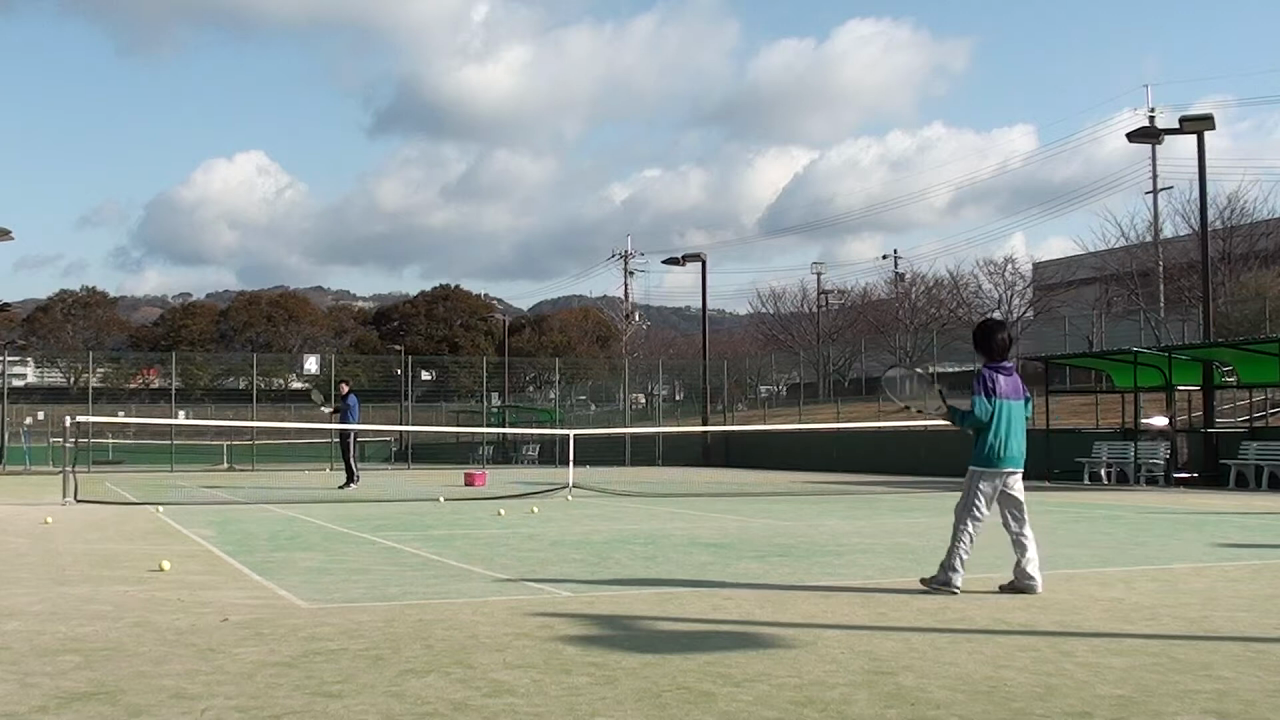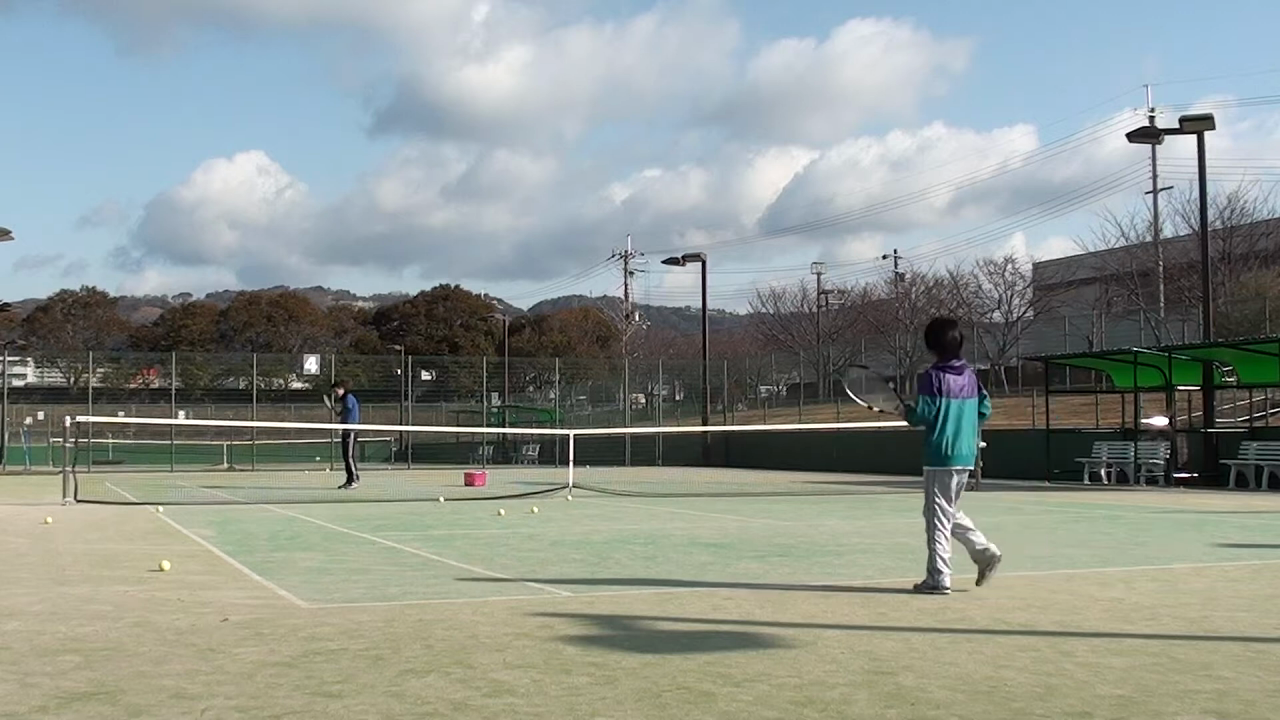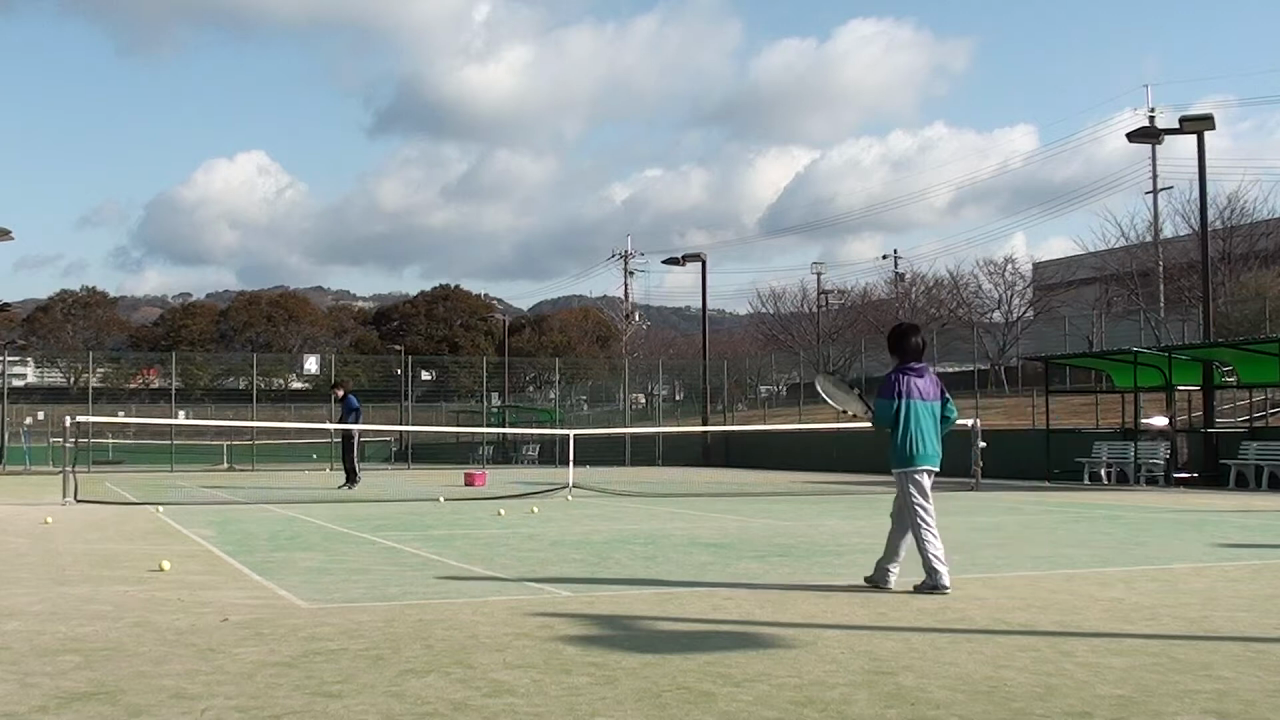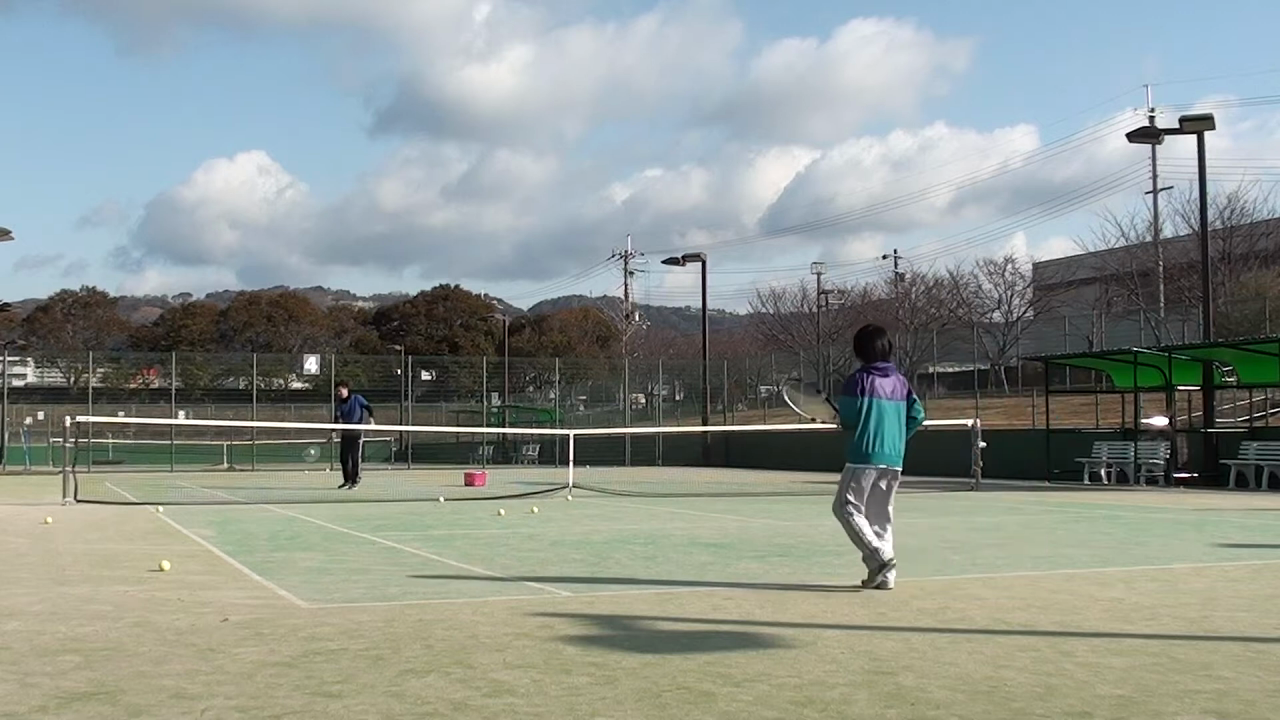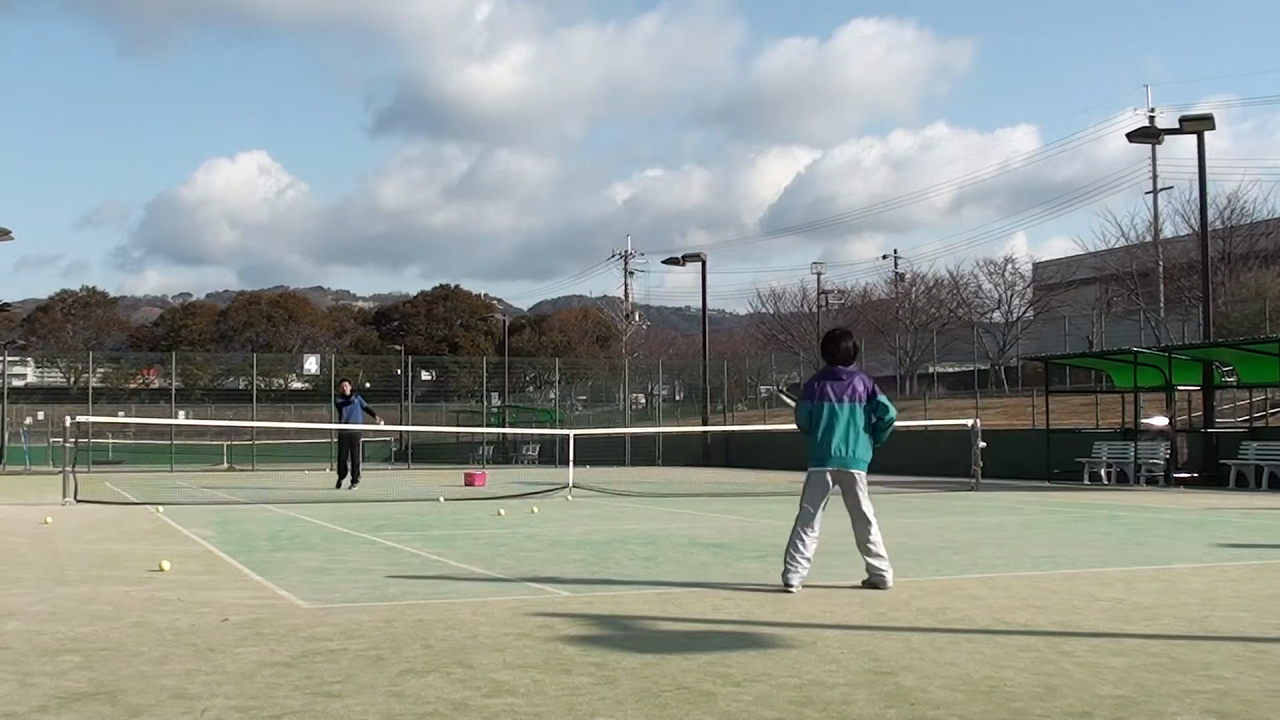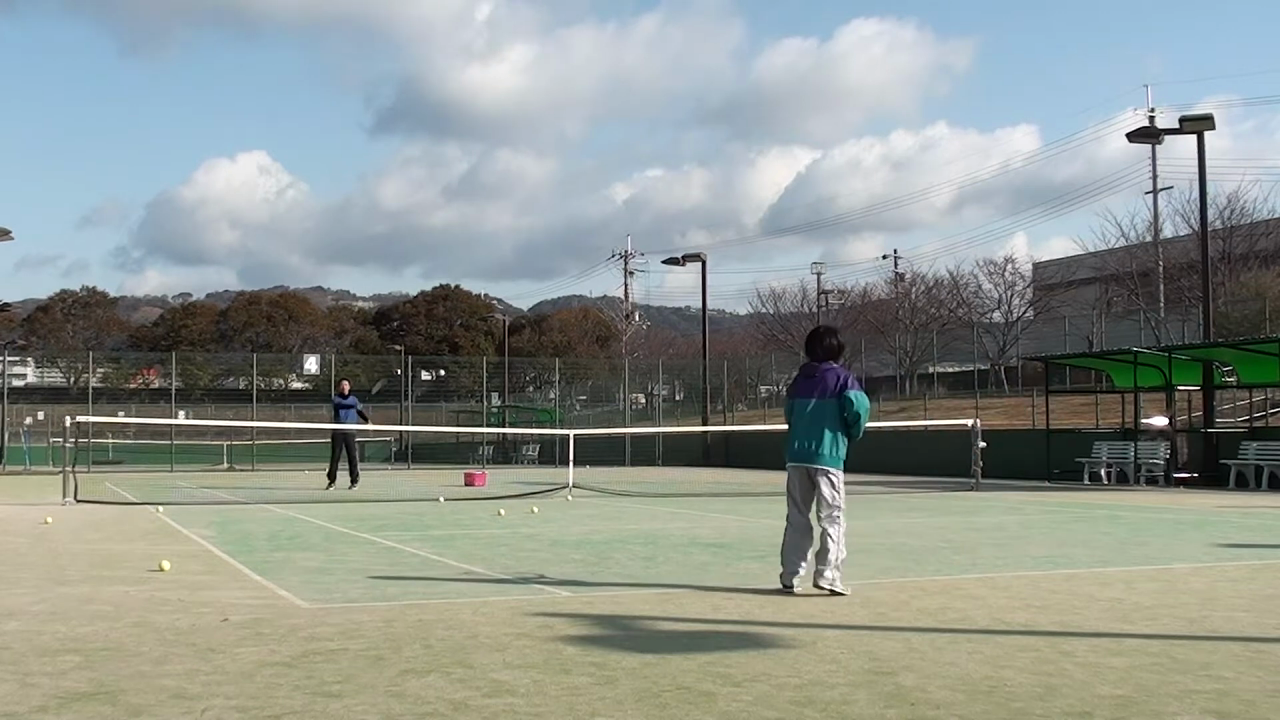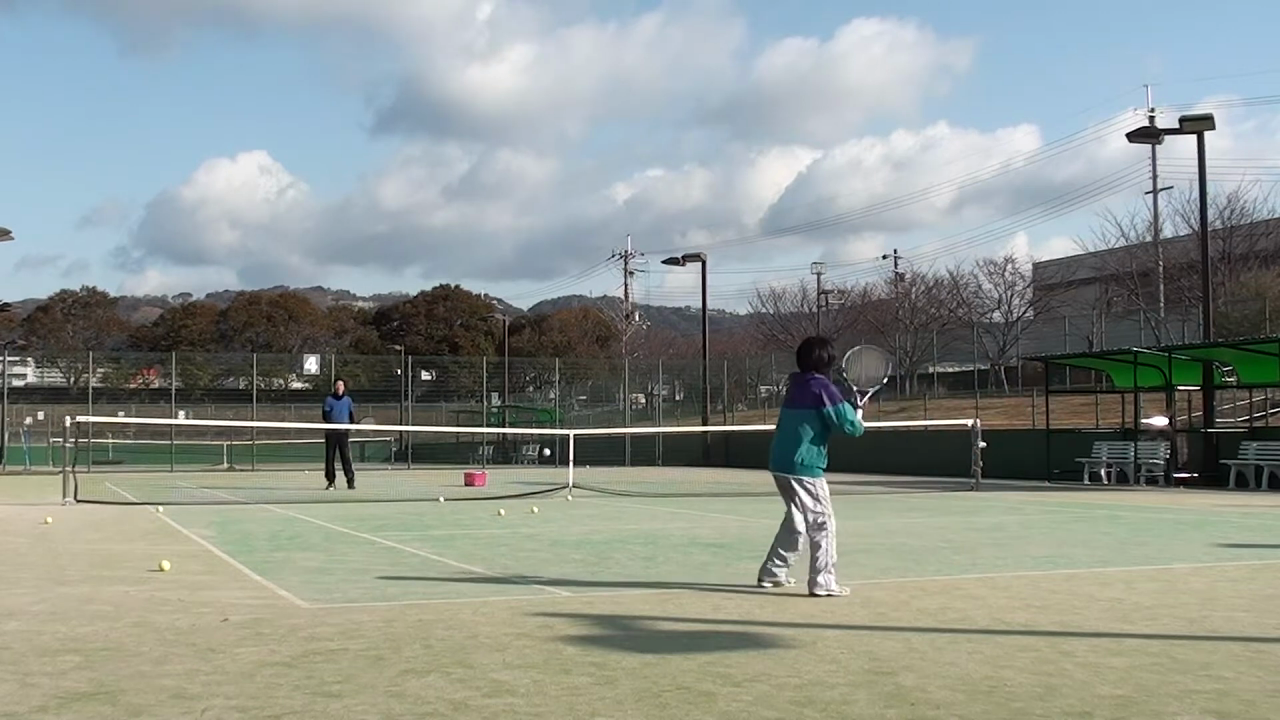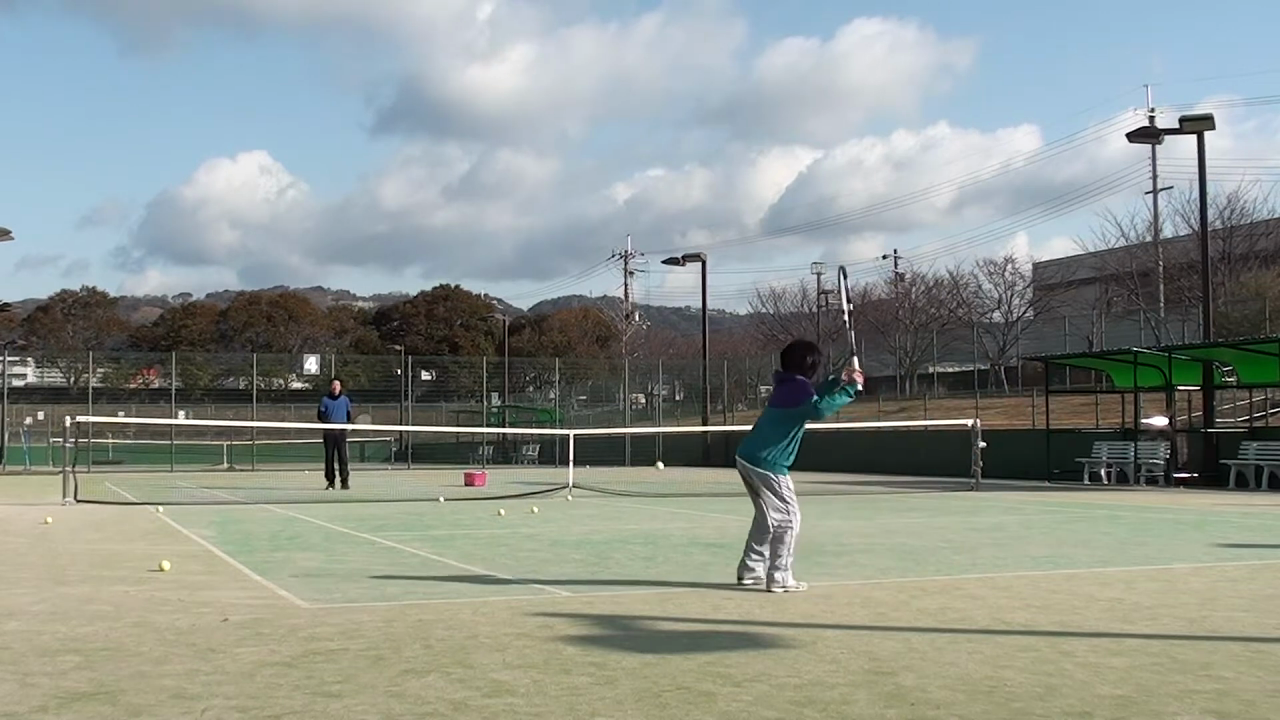
dt=0.3s
person 1, frame 1
left shoulder: (984, 377)
right shoulder: (1015, 378)
left elbow: (979, 415)
right elbow: (1026, 411)
left wrist: (953, 415)
left hip: (987, 459)
right hip: (1014, 460)
left knee: (967, 517)
right knee: (1016, 520)
left ankle: (949, 577)
right ankle: (1028, 578)
person 1, frame 2
left shoulder: (933, 376)
right shoulder: (970, 375)
left elbow: (923, 414)
right elbow: (984, 409)
left wrist: (908, 414)
left hip: (941, 456)
right hip: (966, 455)
left knee: (937, 517)
right knee: (950, 514)
left ankle: (938, 578)
right ankle: (985, 552)
person 1, frame 3
left shoulder: (895, 379)
right shoulder: (932, 379)
left elbow: (884, 418)
right elbow: (949, 414)
left wrist: (875, 420)
left hip: (908, 458)
right hip: (931, 456)
left knee: (920, 518)
right knee: (901, 515)
left ankle: (938, 577)
right ankle: (885, 572)
person 1, frame 4
left shoulder: (859, 379)
right shoulder: (900, 380)
left elbow: (848, 417)
right elbow: (917, 415)
left wrist: (844, 425)
left hip: (865, 455)
right hip: (894, 458)
left knee: (846, 507)
right knee: (880, 517)
left ankle: (880, 555)
right ankle: (882, 574)
person 1, frame 5
left shoulder: (815, 384)
right shoulder: (864, 383)
left elbow: (802, 422)
right elbow: (888, 414)
right wrist: (873, 441)
left hip: (821, 460)
right hip: (855, 461)
left knee: (807, 520)
right knee: (864, 519)
left ankle: (793, 575)
right ankle: (881, 574)
person 1, frame 6
left shoulder: (799, 380)
right shoulder: (843, 378)
right elbow: (858, 409)
right wrist: (852, 434)
left hip: (797, 457)
right hip: (828, 458)
left knee: (797, 519)
right knee: (832, 518)
left ankle: (790, 577)
right ankle: (827, 575)
person 1, frame 7
left shoulder: (795, 387)
right shoulder: (823, 388)
right elbow: (843, 424)
left wrist: (848, 406)
right wrist: (857, 420)
left hip: (779, 465)
right hip: (804, 468)
left knee: (796, 519)
right knee: (822, 524)
left ankle: (772, 572)
right ankle: (823, 582)
person 1, frame 8
left shoulder: (786, 385)
right shoulder: (798, 386)
left elbow: (811, 398)
right elbow: (818, 409)
left wrist: (838, 381)
right wrist: (850, 389)
left hip: (747, 458)
right hip: (769, 465)
left knee: (766, 516)
right knee: (787, 519)
left ankle: (750, 570)
right ankle: (780, 578)
